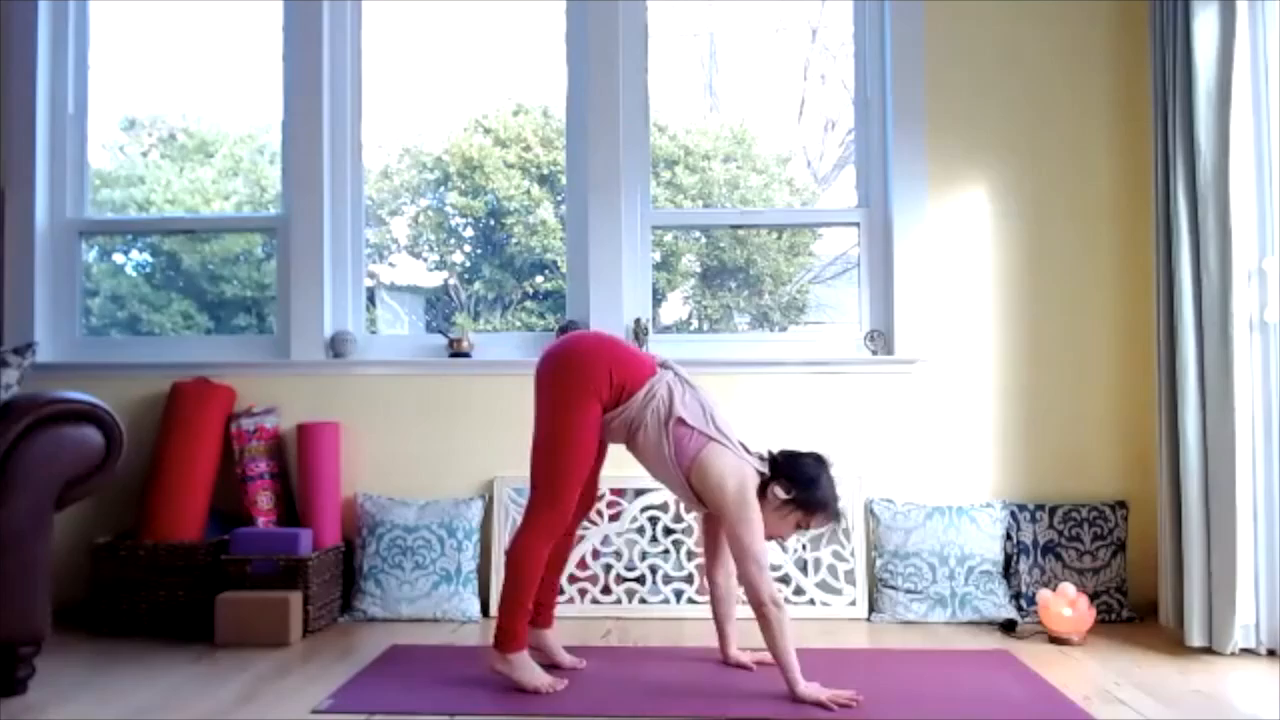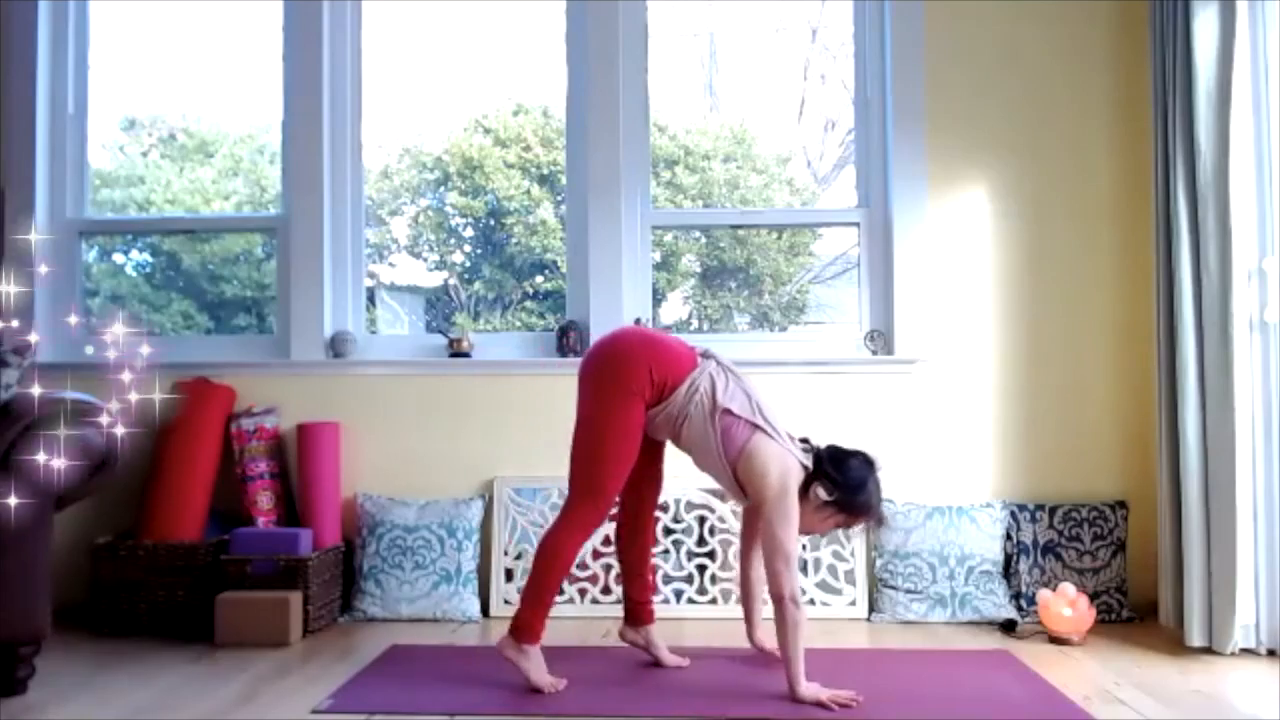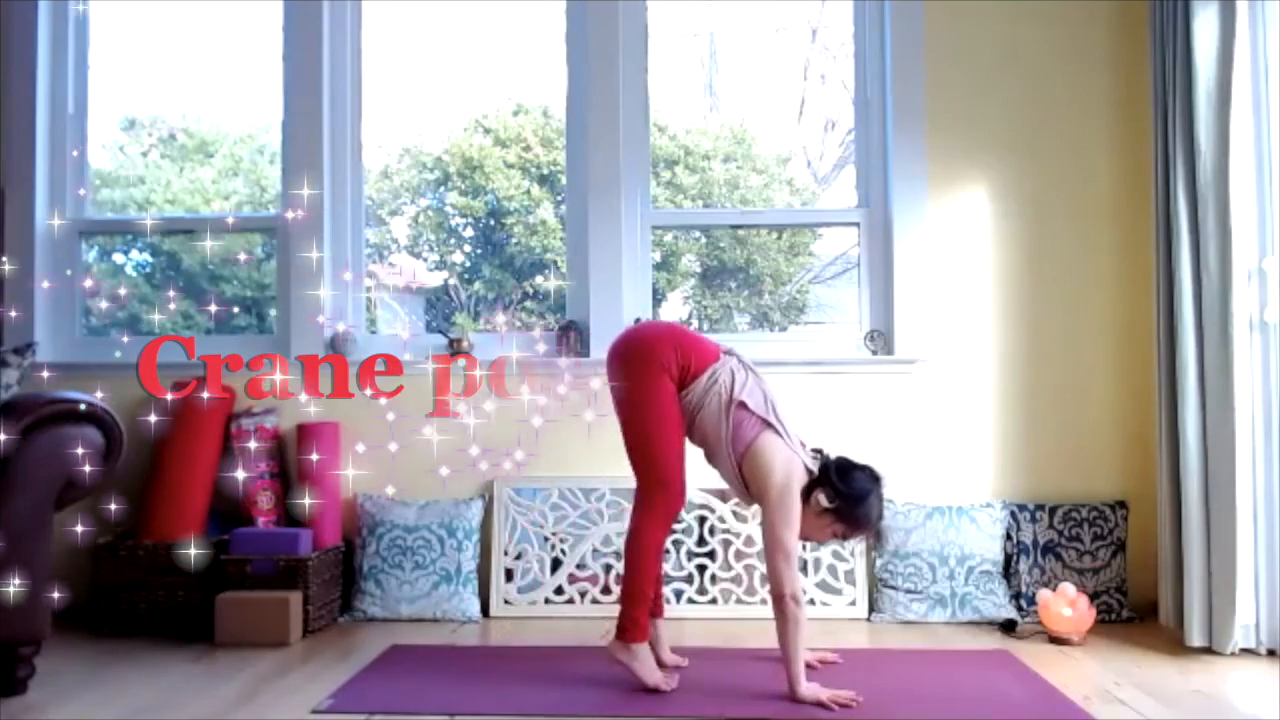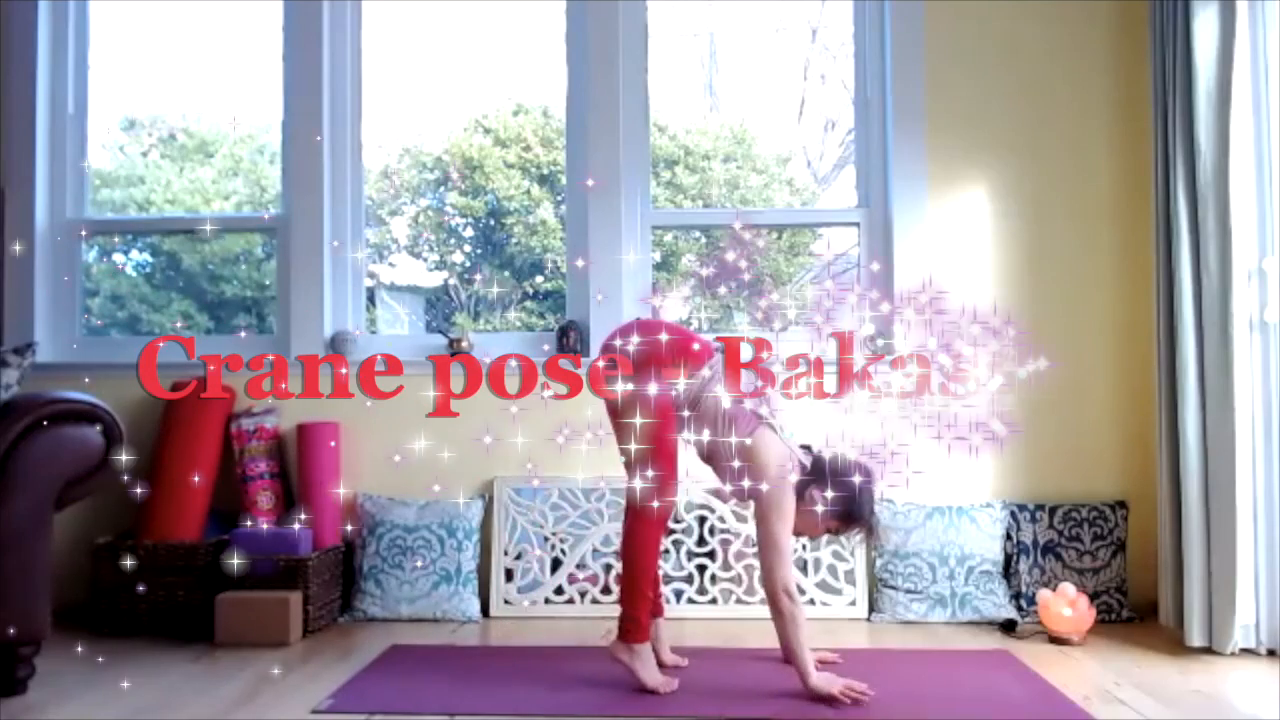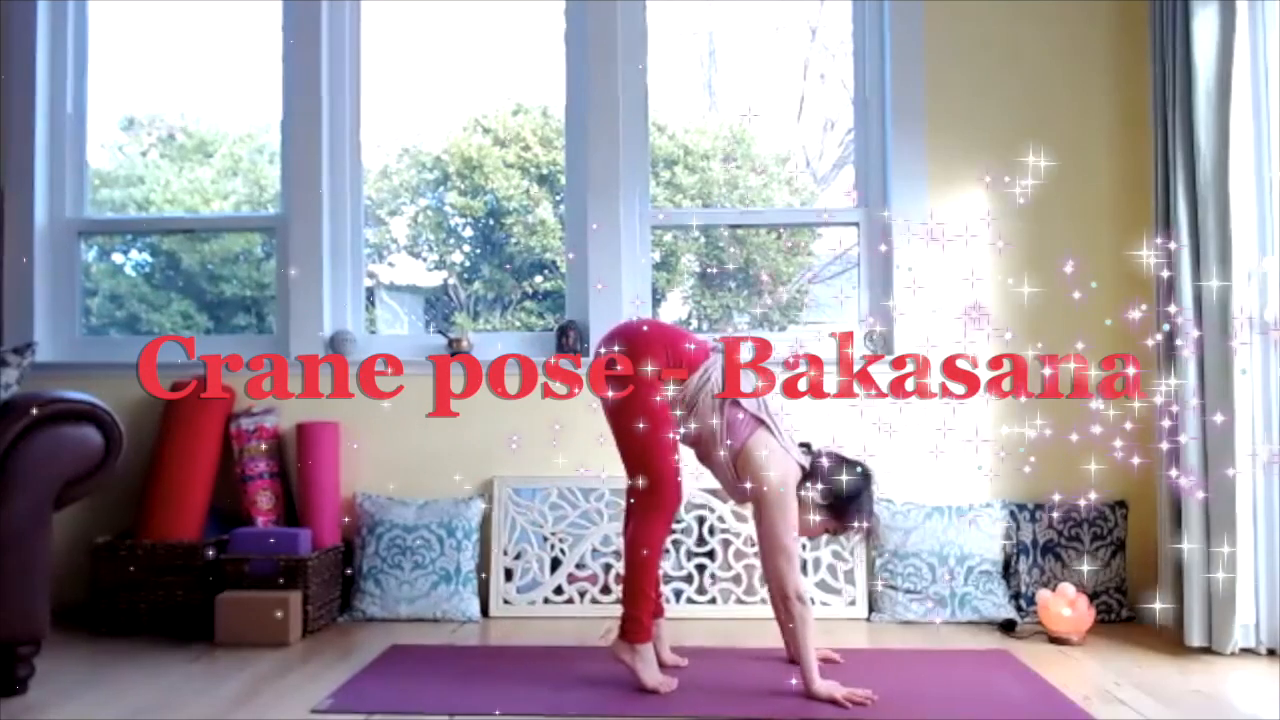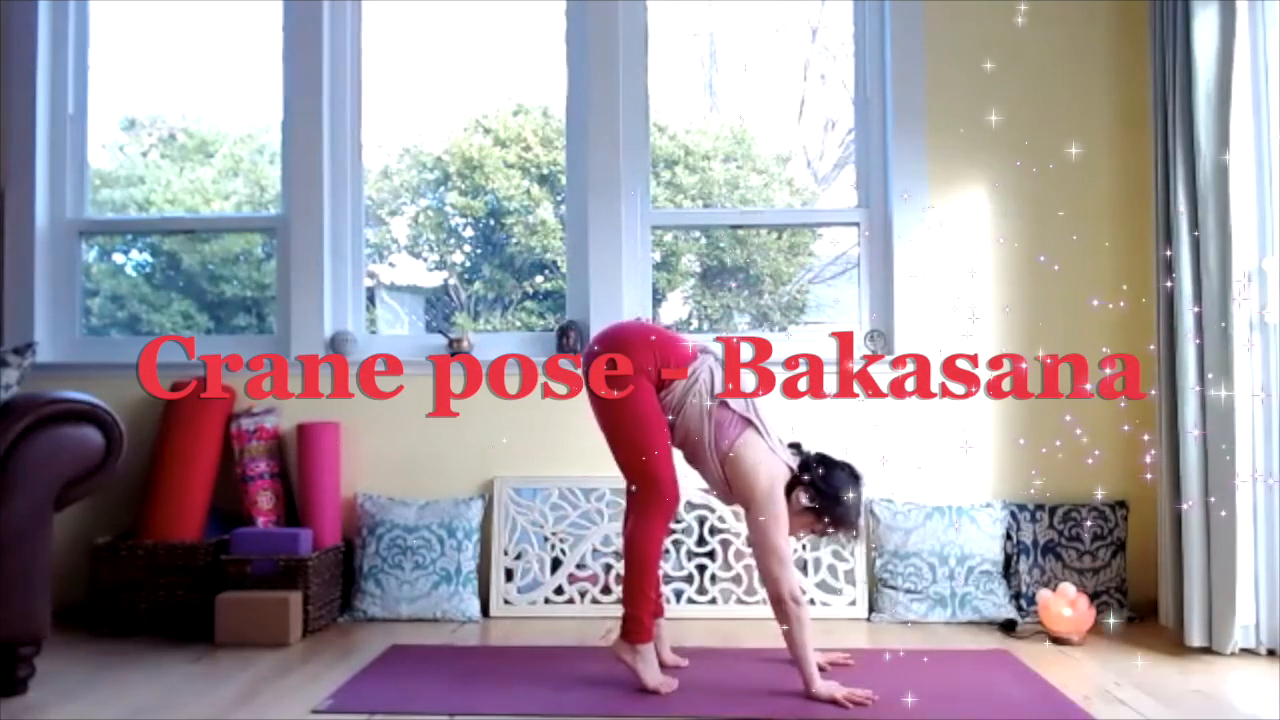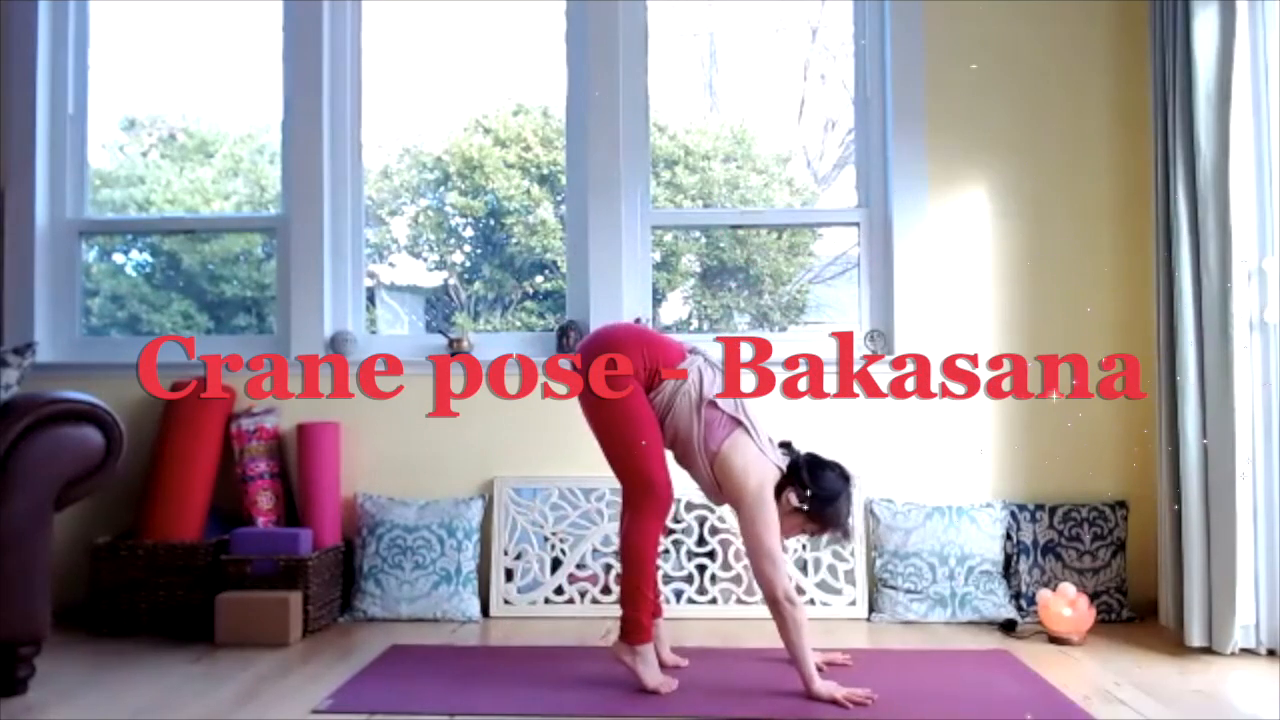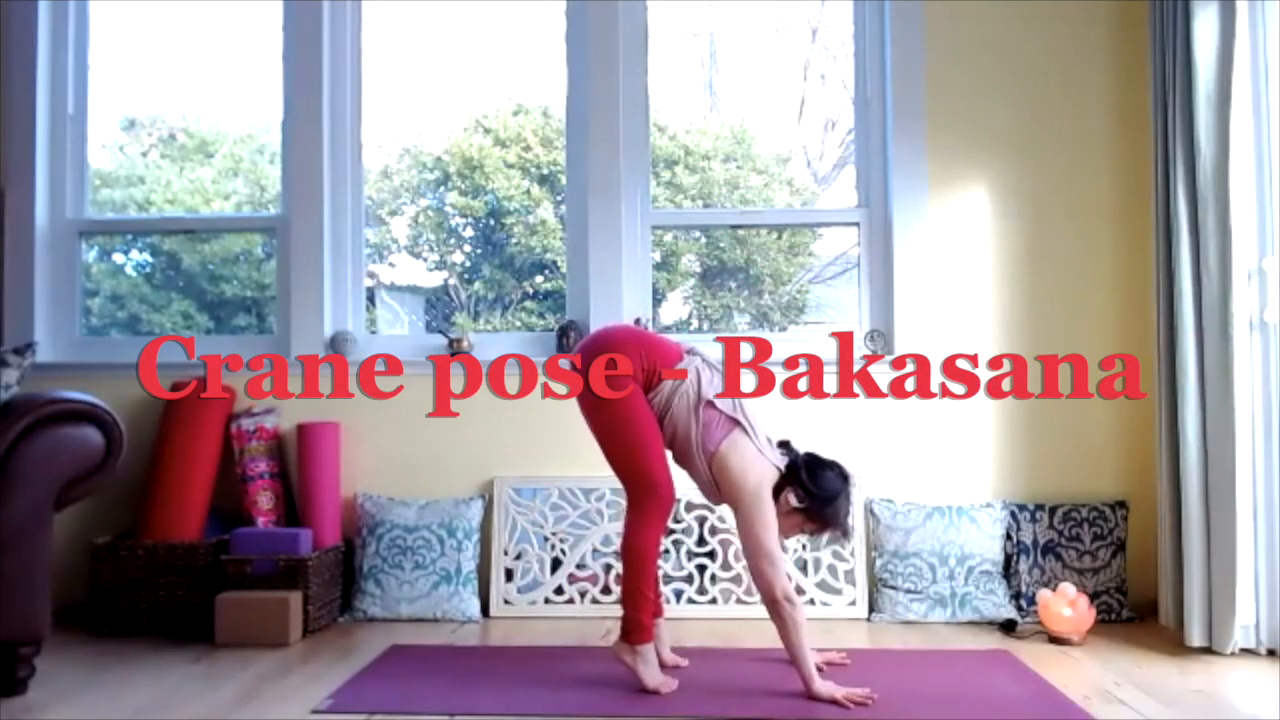
dt=0.4s
person 1, frame 1
left shoulder: (728, 482)
right shoulder: (737, 487)
left elbow: (721, 566)
right elbow: (765, 597)
left wrist: (729, 648)
right wrist: (799, 684)
left hip: (603, 371)
right hip: (586, 368)
left knee: (576, 510)
right knee: (551, 517)
left ankle: (538, 627)
right ankle: (509, 649)
person 1, frame 2
left shoulder: (789, 469)
right shoulder: (781, 481)
left elbow: (756, 551)
right elbow: (786, 591)
left wrist: (755, 631)
right wrist: (799, 682)
left hip: (646, 367)
right hip: (628, 365)
left knee: (641, 504)
right knee: (589, 509)
left ankle: (639, 624)
right ankle: (523, 638)
person 1, frame 3
left shoulder: (800, 476)
right shoulder: (785, 483)
left elbow: (784, 585)
right elbow: (787, 592)
left wrist: (795, 651)
right wrist: (799, 685)
left hip: (675, 363)
right hip: (651, 354)
left knee: (660, 503)
right knee: (662, 503)
left ankle: (650, 625)
right ankle: (631, 639)
person 1, frame 4
left shoulder: (782, 472)
right shoulder: (779, 480)
left elbow: (772, 572)
right elbow: (782, 587)
left wrist: (791, 646)
right wrist: (810, 676)
left hip: (665, 366)
right hip: (643, 356)
left knee: (651, 502)
right knee: (653, 505)
left ankle: (651, 629)
right ankle: (633, 640)
person 1, frame 5
left shoulder: (784, 473)
right shoulder: (779, 484)
left elbow: (775, 573)
right elbow: (792, 592)
left wrist: (796, 647)
right wrist: (813, 681)
left hip: (654, 360)
right hip: (638, 354)
left knee: (650, 500)
right knee: (659, 502)
left ankle: (653, 631)
right ankle: (635, 639)
person 1, frame 6
left shoulder: (780, 474)
right shoulder: (767, 486)
left elbow: (781, 582)
right elbow: (787, 593)
left wrist: (805, 654)
right wrist: (813, 683)
left hip: (647, 362)
right hip: (626, 357)
left knee: (648, 500)
right knee: (657, 502)
left ankle: (652, 631)
right ankle: (636, 641)
person 1, frame 7
left shoulder: (773, 474)
right shoulder: (757, 486)
left elbow: (778, 588)
right elbow: (781, 593)
left wrist: (804, 654)
right wrist: (813, 681)
left hip: (639, 363)
right hip: (617, 359)
left knee: (646, 500)
right knee: (652, 501)
left ankle: (651, 630)
right ankle: (636, 641)
person 1, frame 8
left shoulder: (766, 474)
right shoulder: (755, 486)
left elbow: (773, 584)
right elbow: (779, 593)
left wrist: (803, 653)
right wrist: (813, 682)
left hip: (640, 366)
right hip: (614, 360)
left knee: (650, 501)
right knee: (654, 500)
left ankle: (653, 630)
right ankle: (636, 641)
